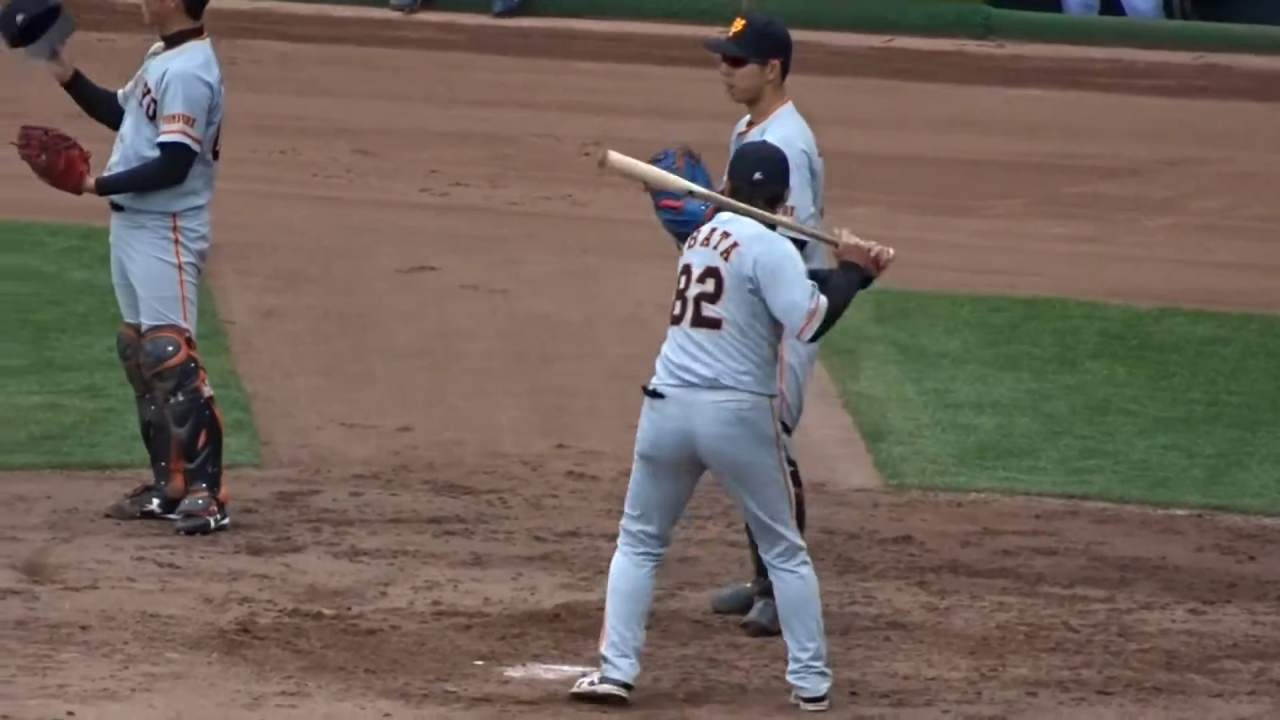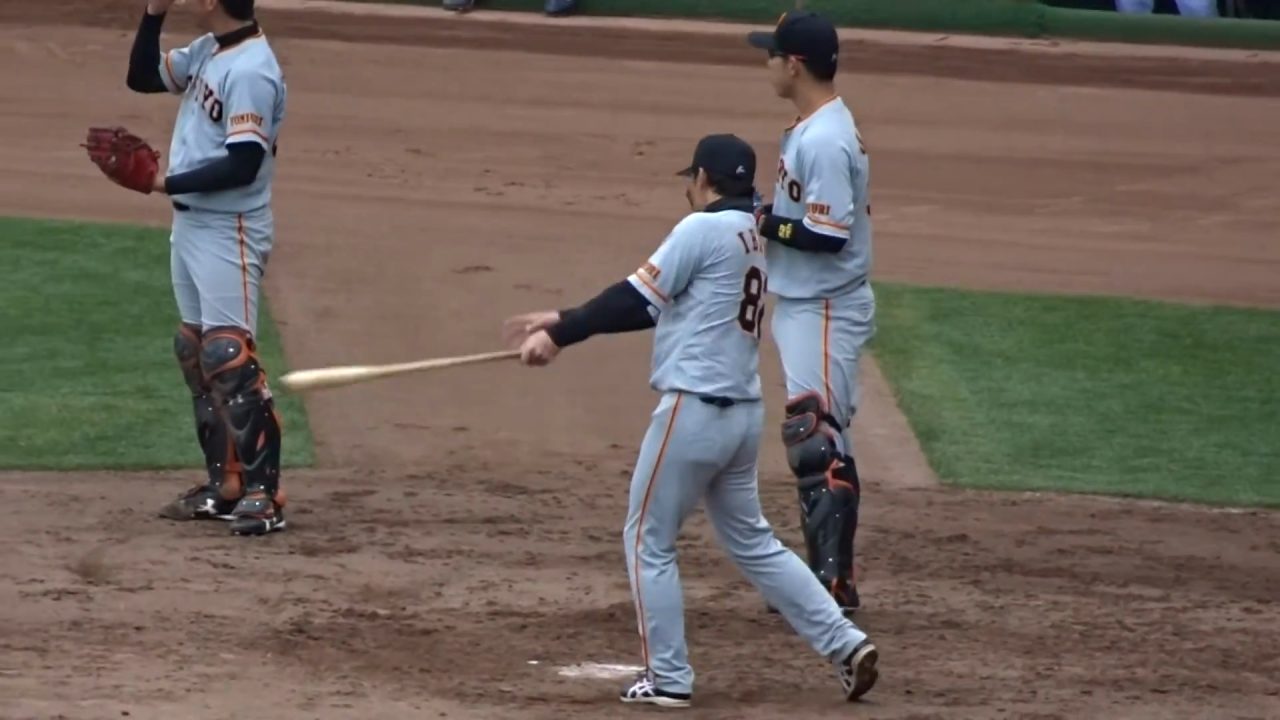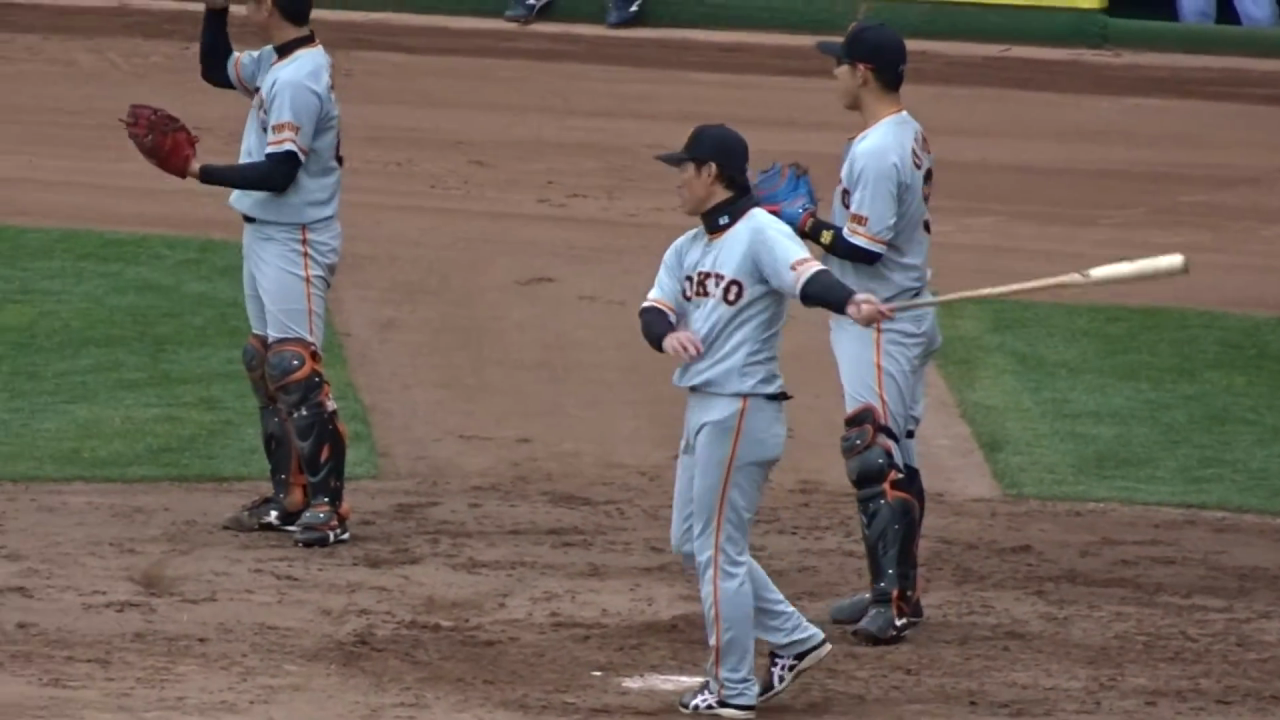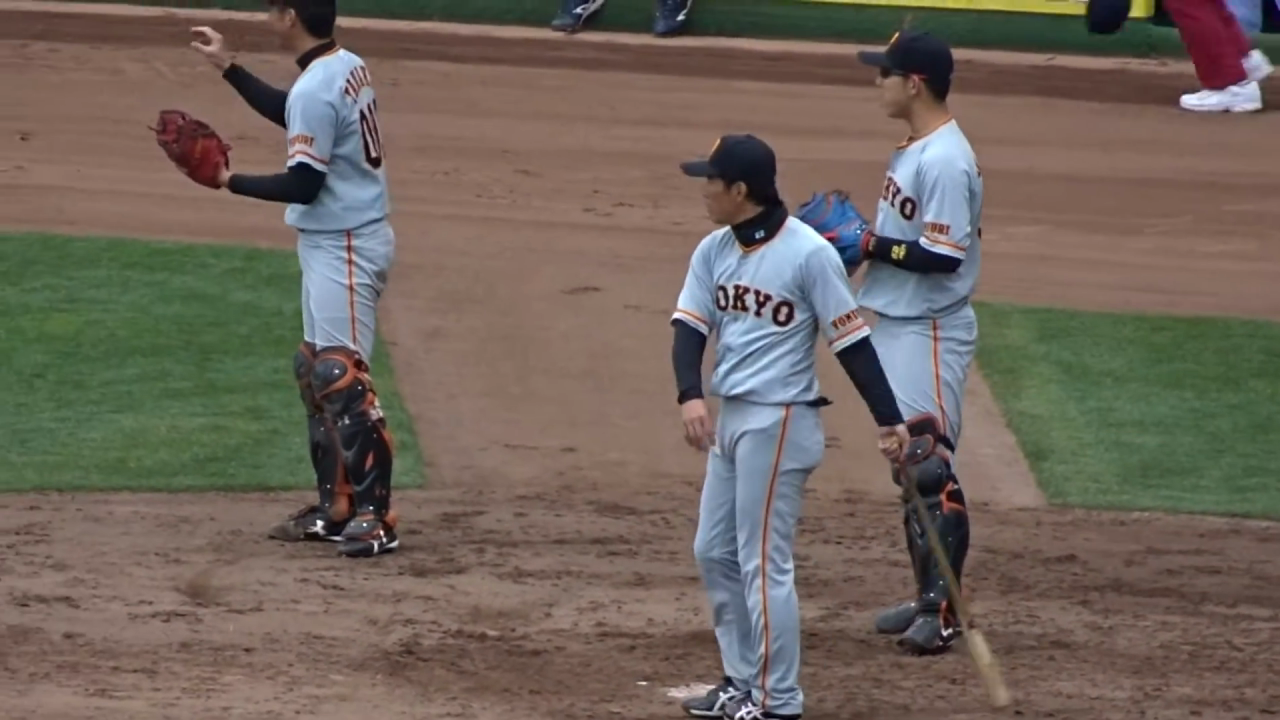
dt=0.4s
person 1, frame 1
left shoulder: (787, 142)
right shoulder: (744, 129)
left elbow: (792, 239)
right wrist: (703, 213)
left ankle: (782, 590)
right ankle: (766, 578)
person 1, frame 2
left shoulder: (824, 139)
right shoulder: (812, 126)
left elbow: (830, 236)
left wrist: (759, 221)
right wrist: (758, 217)
left hip: (824, 310)
right hip: (803, 304)
left knee: (815, 441)
right knee: (818, 439)
left ankle: (835, 585)
right ankle: (824, 573)
person 1, frame 3
left shoulder: (876, 151)
right shoulder: (908, 134)
left elbow: (865, 249)
left wrist: (806, 223)
left hip: (879, 323)
right hip: (892, 316)
left knee: (874, 454)
right knee: (891, 453)
left ankle: (896, 599)
right ankle: (892, 588)
person 1, frame 4
left shoulder: (943, 160)
right shoulder: (914, 148)
left elbow: (945, 255)
left wrist: (869, 244)
left hip: (929, 332)
right hip: (899, 327)
left knee: (930, 464)
left ankle: (944, 608)
right ankle: (931, 594)
person 2, frame 1
left shoulder: (697, 238)
right shoulder: (772, 248)
right elbow: (808, 322)
left wrist: (847, 266)
right wrist: (853, 269)
left hip: (667, 410)
right hip: (738, 415)
left knee: (638, 542)
right knee: (784, 551)
left ankle: (616, 669)
right ankle: (810, 680)
person 2, frame 2
left shoulder: (702, 231)
right shoulder: (747, 242)
left elbow: (638, 296)
right elbow: (659, 315)
left wrist: (558, 334)
right wrist: (558, 320)
left hip: (693, 411)
right hip: (741, 415)
left knee: (648, 544)
right knee: (753, 542)
left ankle: (670, 678)
right ankle: (844, 642)
person 2, frame 3
left shoulder: (762, 231)
right shoulder: (686, 247)
left elbow: (807, 276)
right elbow: (653, 313)
left wrist: (850, 301)
right wrist: (668, 334)
left hip: (739, 412)
right hip: (704, 410)
left knee: (719, 552)
right knee: (694, 543)
right ankle: (793, 638)
person 2, frame 4
left shoulder: (809, 252)
right shoulder: (712, 250)
left elbow: (852, 340)
right elbow: (689, 328)
left wrist: (888, 416)
right wrist: (690, 395)
left hip: (779, 424)
right hip: (728, 419)
left knee: (763, 563)
right knee: (714, 553)
person 3, frame 1
left shoulder: (189, 71)
right shoulder: (162, 54)
left elbow: (174, 166)
right elbow: (119, 112)
left wrist: (96, 184)
right wrist: (71, 79)
left hip: (165, 230)
right hip: (132, 225)
left knee: (170, 356)
right knee: (138, 354)
left ankle: (207, 492)
right ankle: (169, 484)
person 3, frame 2
left shoulder: (252, 70)
right shoulder: (206, 51)
left elbow: (243, 166)
right elbow: (141, 78)
left wrist: (166, 183)
left hip: (228, 231)
right hip: (190, 224)
left knee: (229, 356)
right knee: (196, 353)
left ankle: (263, 494)
right ankle: (225, 484)
person 3, frame 3
left shoulder: (298, 78)
right shoulder: (275, 61)
left elbow: (279, 173)
right elbow: (214, 70)
left wrist: (201, 171)
left hip: (295, 242)
right hip: (263, 235)
left knee: (294, 368)
right knee: (263, 364)
left ankle: (328, 507)
right ankle: (289, 496)
person 3, frame 4
left shoulder: (314, 89)
right shoulder: (345, 66)
left elbow: (302, 186)
right elbow: (290, 116)
left wrist: (230, 181)
right wrist: (228, 66)
left hip: (344, 246)
right hip: (334, 242)
left knee: (340, 375)
right knee: (314, 371)
left ankle: (375, 515)
right ankle: (336, 505)
